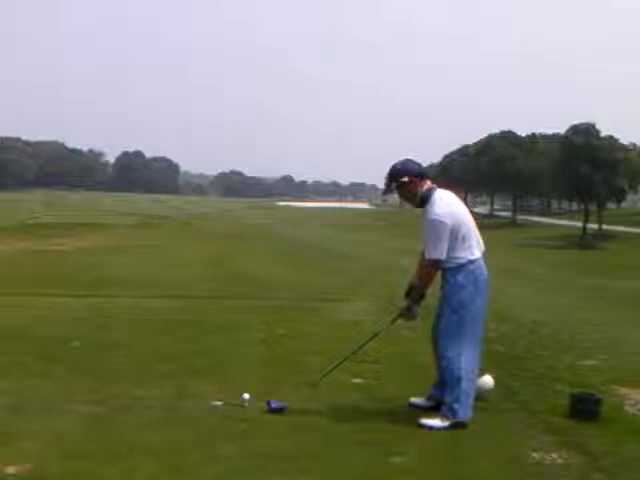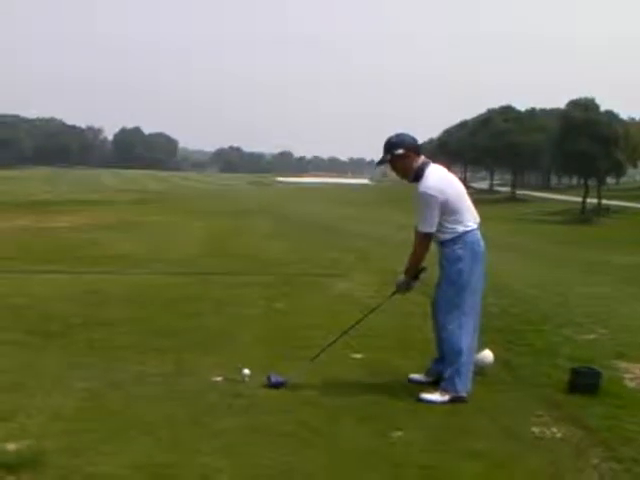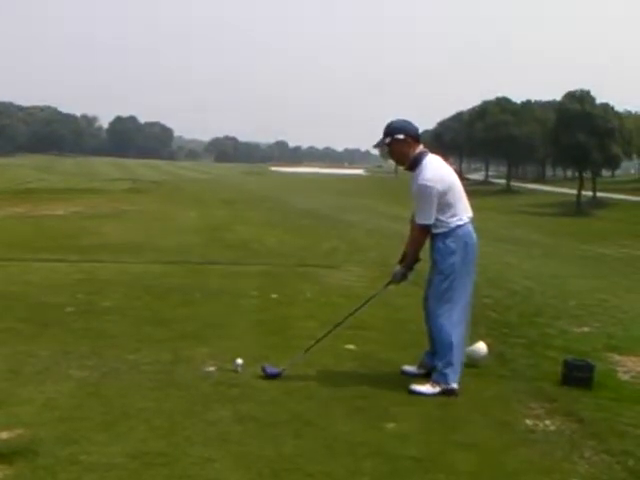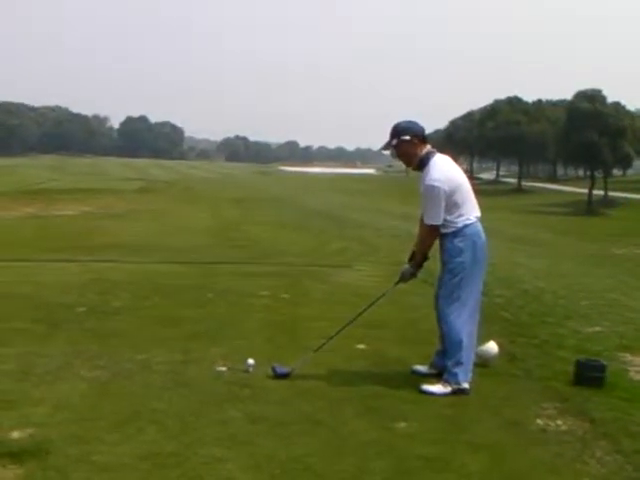
dt=1s
person 1, frame 1
left shoulder: (437, 213)
right shoulder: (439, 198)
left elbow: (433, 264)
right elbow: (428, 253)
left wrist: (413, 300)
right wrist: (413, 284)
left hip: (464, 276)
right hip: (459, 274)
left knee: (455, 343)
right knee: (443, 337)
left ankle: (456, 412)
right ankle: (441, 394)
person 1, frame 2
left shoulder: (428, 187)
right shoulder: (432, 172)
left elbow: (425, 237)
right elbow: (423, 230)
left wrist: (408, 275)
right wrist: (411, 268)
left hip: (461, 248)
right hip: (457, 247)
left knee: (454, 317)
right knee: (443, 312)
left ankle: (455, 386)
right ankle: (441, 369)
person 1, frame 3
left shoulder: (426, 179)
right shoulder: (428, 163)
left elbow: (423, 228)
right elbow: (418, 220)
left wrist: (406, 266)
right wrist: (405, 256)
left hip: (453, 241)
right hip: (450, 239)
left knee: (444, 308)
right knee: (435, 303)
left ankle: (446, 378)
right ankle: (433, 362)
person 1, frame 4
left shoulder: (433, 179)
right shoulder: (438, 161)
left elbow: (431, 228)
right elbow: (427, 220)
left wrist: (415, 264)
right wrist: (415, 254)
left hip: (462, 241)
right hip: (460, 238)
left knee: (454, 307)
right knee: (446, 303)
left ankle: (457, 377)
right ankle: (444, 361)
